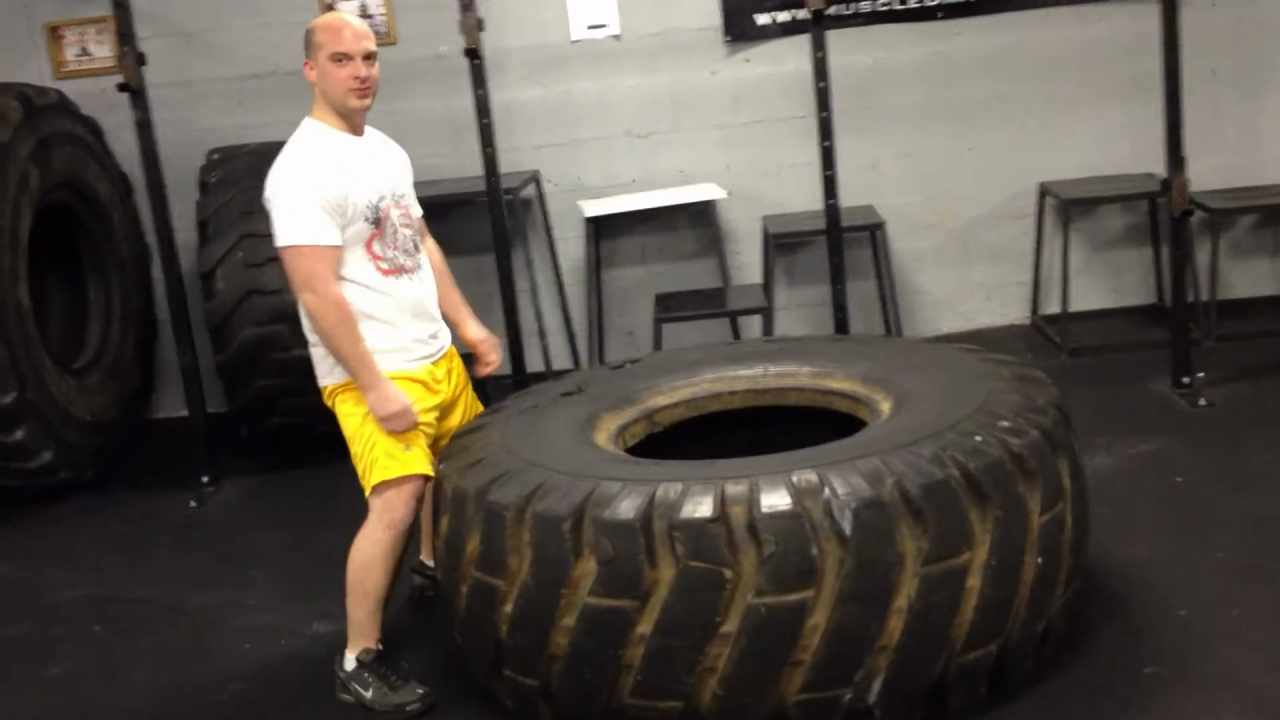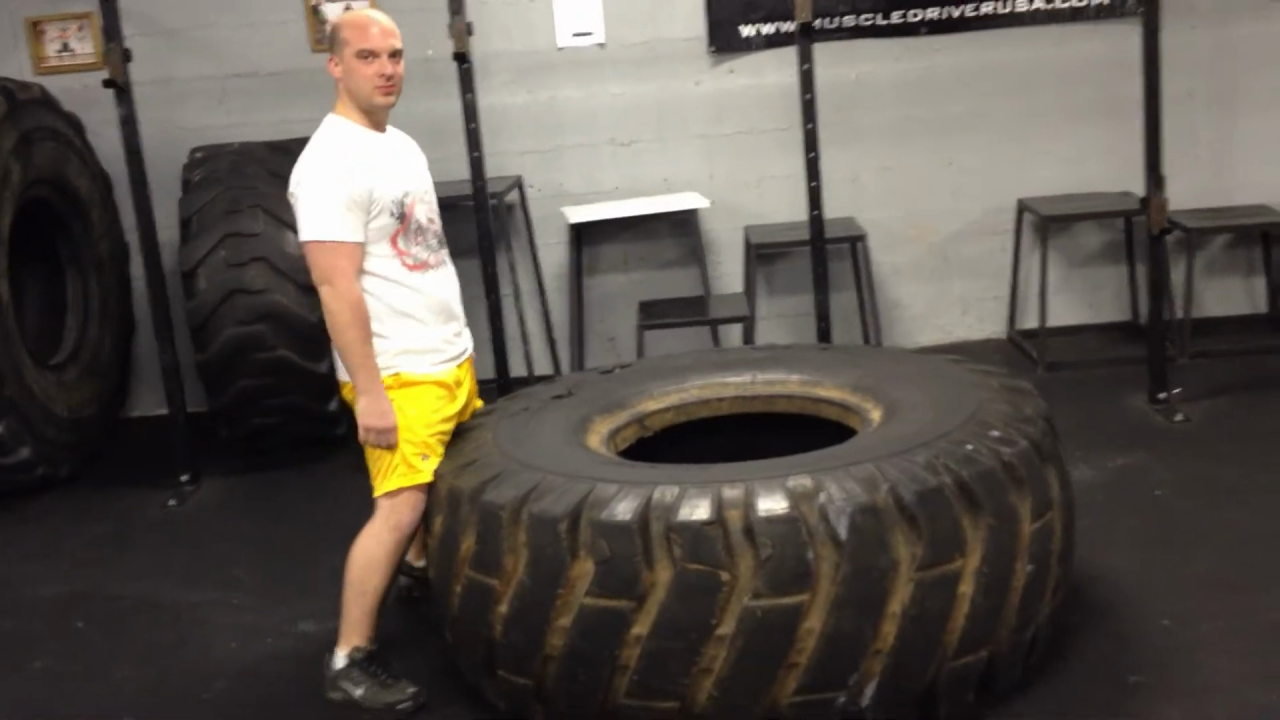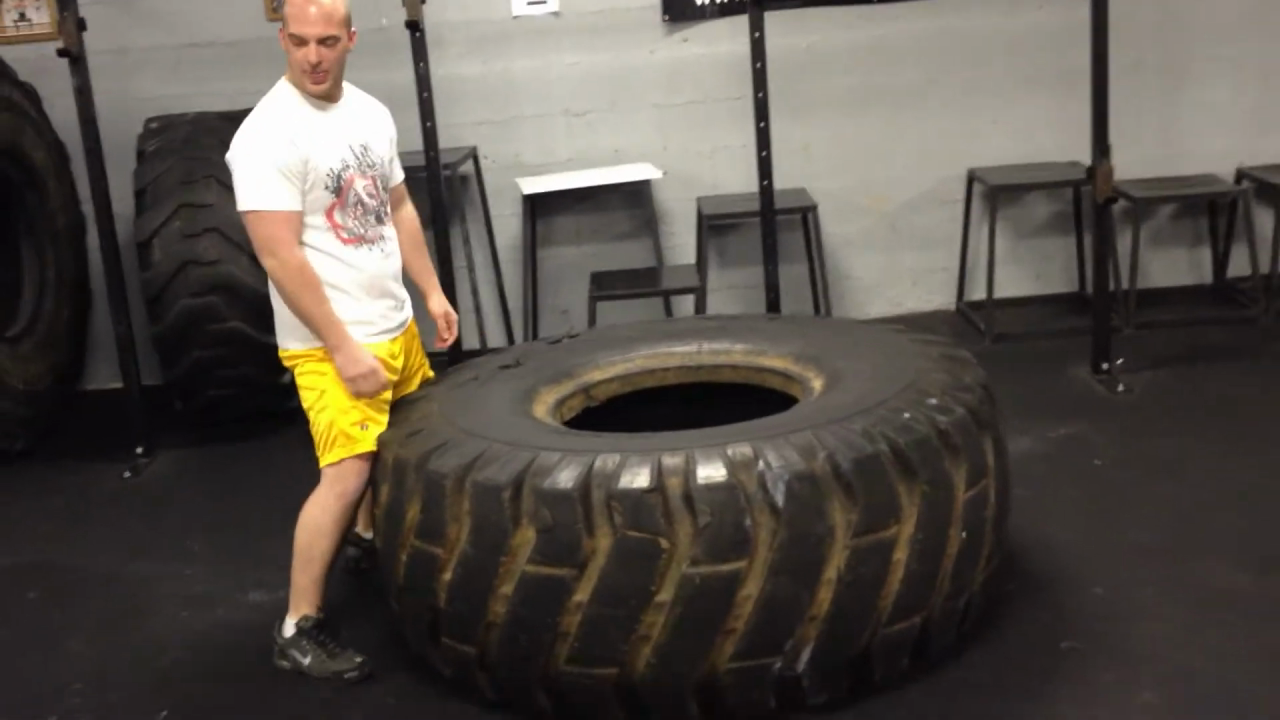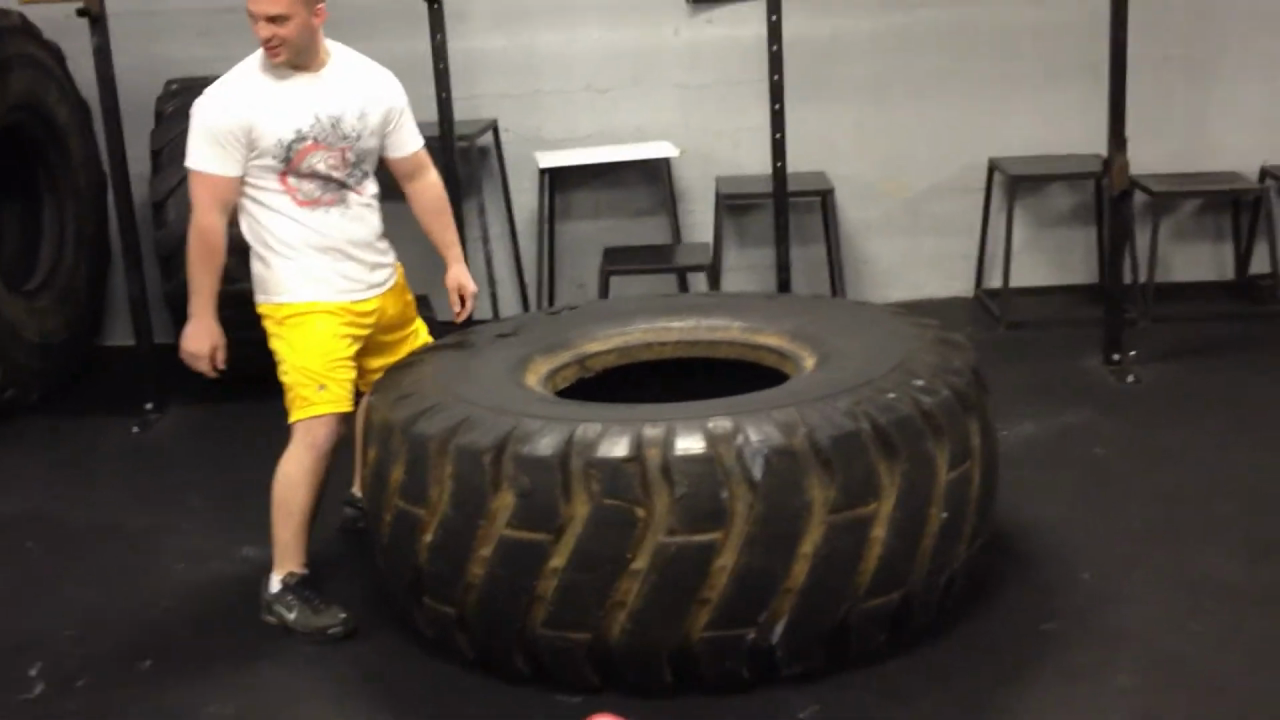
dt=0.5s
person 1, frame 1
left shoulder: (387, 150)
right shoulder: (304, 169)
right elbow: (318, 293)
left wrist: (467, 325)
right wrist: (375, 386)
left hip: (433, 351)
right hip: (370, 370)
right knee: (396, 504)
left ankle: (434, 565)
right ankle: (359, 662)
person 1, frame 2
left shoulder: (401, 146)
right shoulder: (331, 163)
right elbow: (338, 289)
left wrist: (457, 332)
right wrist: (372, 391)
left hip: (445, 355)
right hip: (396, 370)
right knee: (402, 507)
left ankle: (418, 567)
right ankle: (348, 661)
person 1, frame 3
left shoulder: (370, 112)
right shoulder: (269, 134)
right elbow: (280, 255)
left wrist: (431, 293)
right wrist: (342, 346)
left hip: (393, 324)
right hip: (330, 341)
right knee: (346, 473)
left ankle: (370, 537)
right ankle: (298, 629)
person 1, frame 4
left shoulder: (372, 81)
right shoulder: (228, 102)
left elbow: (418, 174)
right elbow: (208, 216)
left wrist: (454, 262)
right wrist: (202, 316)
left hip: (380, 278)
right hip: (306, 298)
right knee: (318, 431)
left ankle: (367, 496)
right ankle: (284, 585)
